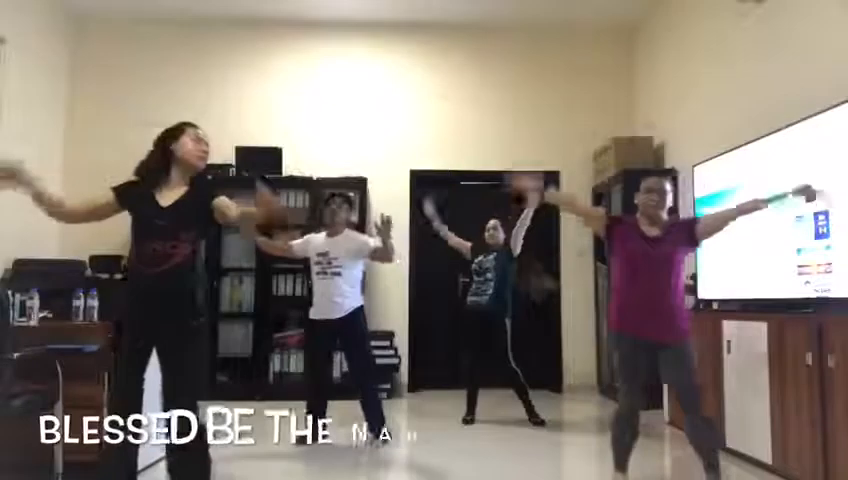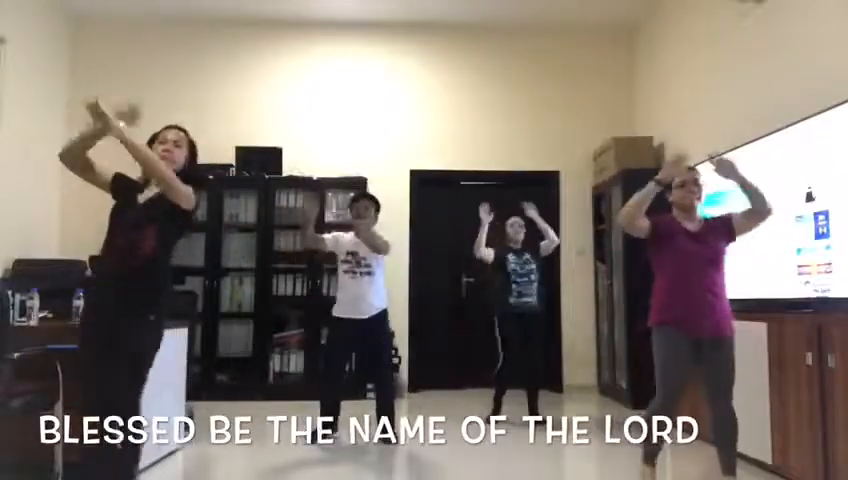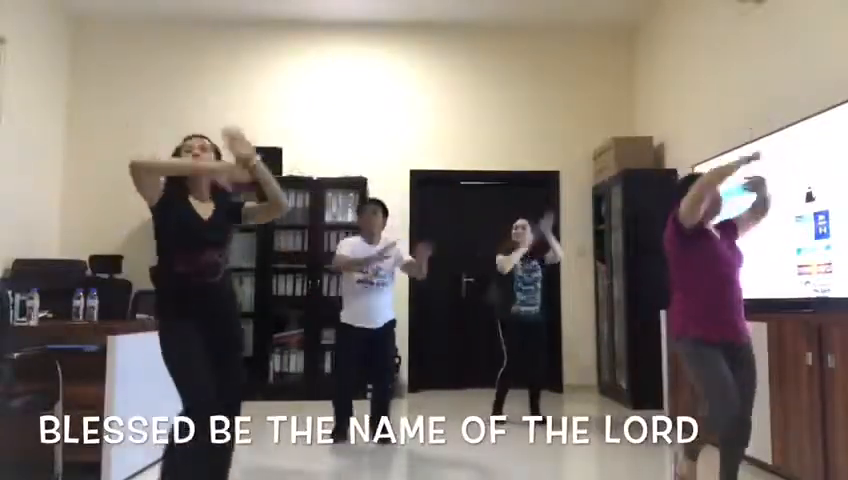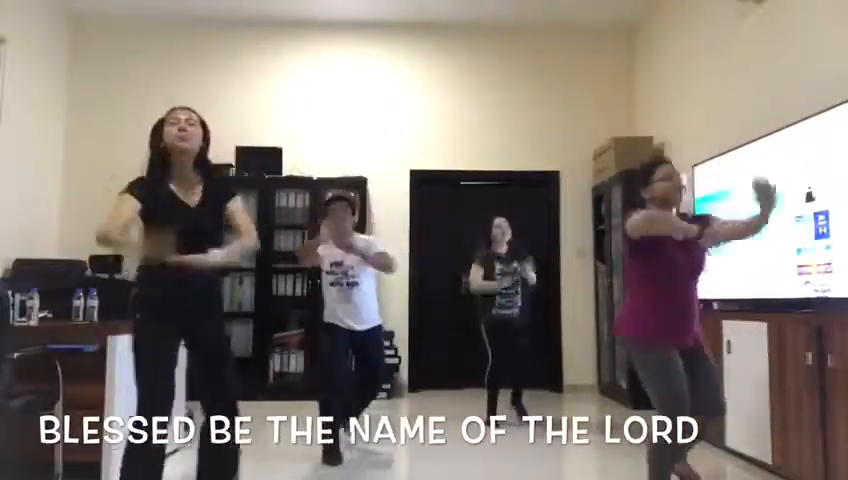
dt=1s
person 1, frame 1
left shoulder: (205, 196)
right shoulder: (134, 192)
left elbow: (237, 216)
right elbow: (68, 212)
left wrist: (256, 214)
left hip: (180, 315)
right hip: (135, 311)
left knee: (181, 411)
right knee: (123, 409)
person 1, frame 2
left shoulder: (184, 195)
right shoulder: (125, 187)
left elbow: (162, 177)
right elbow: (70, 159)
left wrist: (120, 130)
right wrist: (101, 127)
left hip: (143, 313)
right hip: (101, 307)
left knee: (123, 407)
right knee: (97, 407)
person 1, frame 3
left shoulder: (228, 207)
right shoulder: (166, 200)
left elbow: (278, 206)
right elbow: (138, 165)
left wrist: (252, 162)
right wrist: (205, 171)
left hip: (222, 314)
right hip: (178, 316)
left knee: (227, 404)
right knee: (199, 402)
person 1, frame 4
left shoulder: (220, 189)
right shoulder: (145, 187)
left elbow: (250, 239)
right elbow: (107, 233)
left wrist: (217, 257)
right wrist: (140, 245)
left hip: (206, 307)
right hip: (157, 308)
left knee: (222, 405)
right knee: (154, 410)
person 2, frame 1
left shoulder: (684, 230)
right shoulder: (617, 229)
left elbow: (733, 213)
right elbow: (579, 206)
left wrist: (783, 195)
right wrist: (538, 190)
left hip: (673, 332)
right hip: (628, 332)
left knee: (693, 404)
right knee: (629, 404)
person 2, frame 2
left shoulder: (719, 227)
right shoulder: (659, 227)
left elbow: (762, 211)
right elbow: (626, 220)
left wrist: (737, 177)
right wrist: (659, 180)
left hip: (716, 328)
right hip: (672, 327)
left knee: (722, 404)
right knee: (667, 399)
person 2, frame 3
left shoulder: (723, 231)
right shoulder: (682, 230)
left elbow: (759, 211)
right elbow: (705, 184)
left wrist: (760, 188)
right wrist: (741, 163)
left hip: (734, 336)
right hip: (696, 337)
left knee: (740, 417)
right knee: (725, 409)
right ankle: (689, 451)
person 2, frame 4
left shoulder: (697, 225)
right shoulder: (642, 226)
left elbow: (745, 229)
right elbow: (645, 220)
left wrist: (765, 210)
right wrist: (696, 232)
left hip: (687, 336)
right hip: (648, 337)
left knee: (712, 410)
right knee: (674, 417)
person 3, frame 1
left shoulder: (357, 241)
right shoulder: (312, 241)
left elbow: (387, 257)
right elbow: (279, 248)
left wrist: (385, 237)
right wrist: (254, 235)
left hip: (350, 315)
right hip: (319, 317)
left knee: (363, 371)
right knee: (316, 374)
left ankle: (377, 425)
right ankle: (315, 427)
person 3, frame 2
left shoulder: (376, 239)
right shoulder: (340, 239)
left elbow: (381, 247)
right elbow: (313, 242)
left wrist: (363, 226)
right wrist: (309, 221)
left hip: (375, 317)
right hip: (343, 317)
left knee: (382, 373)
right knee: (331, 372)
left ankle: (387, 427)
right ankle: (327, 425)
person 3, frame 3
left shoulder: (394, 249)
right shoulder: (349, 244)
left elbow: (419, 272)
right elbow: (338, 265)
left wrist: (421, 258)
right wrist: (373, 259)
left hip: (383, 324)
right hip: (352, 324)
left knee: (383, 379)
right knee: (344, 378)
left ankle: (379, 427)
right ankle: (342, 425)
person 3, frame 4
left shoulder: (367, 243)
right shoulder: (323, 248)
left elbow: (389, 266)
right elbow: (304, 258)
left wrist: (357, 250)
right wrist: (320, 238)
left hip: (369, 326)
right hip: (336, 326)
left knee: (372, 382)
right knee: (333, 383)
left ankle: (347, 414)
right ankle: (331, 444)
person 4, frame 1
left shoulder: (509, 251)
right shoulder: (474, 250)
left elbow: (521, 227)
right elbow: (449, 237)
left wrist: (531, 205)
right wrist: (433, 217)
left hip: (497, 315)
right hip: (473, 314)
left knee: (507, 361)
right knee: (472, 362)
left ankle: (529, 408)
right ankle: (470, 410)
person 4, frame 2
left shoulder: (533, 250)
right shoulder: (500, 252)
left elbow: (554, 241)
right elbow: (479, 252)
left wrist: (535, 217)
right wrist: (485, 224)
left hip: (533, 315)
right hip: (508, 315)
left knee: (534, 362)
right knee: (508, 362)
left ankle: (534, 411)
right ankle: (496, 409)
person 4, frame 3
left shoulder: (538, 255)
right shoulder: (504, 255)
left elbow: (559, 257)
right elbow: (504, 267)
left wrist: (547, 232)
right wrist: (521, 249)
left hip: (535, 319)
right hip: (510, 318)
left knee: (537, 364)
right knee: (511, 362)
left ankle: (535, 411)
right ankle: (497, 410)
person 4, frame 4
left shoulder: (518, 254)
right shoulder: (483, 257)
left elbow: (532, 281)
right elbow: (474, 285)
left wrist: (528, 273)
right wrist: (499, 283)
left hip: (518, 319)
right hip: (493, 319)
left knee: (520, 360)
right knee: (496, 361)
left ankle: (517, 399)
right ankle: (491, 412)
